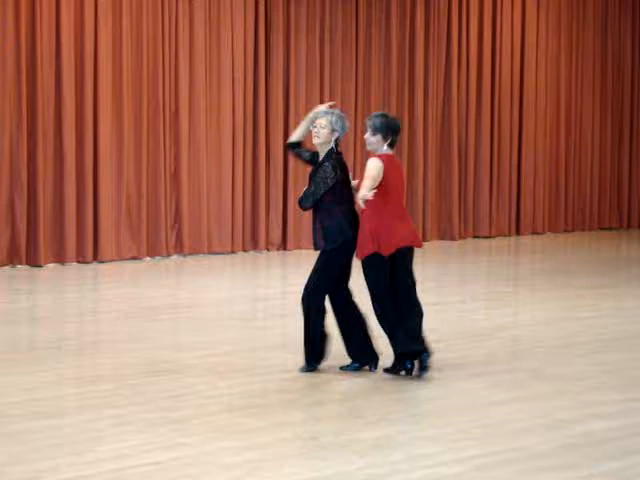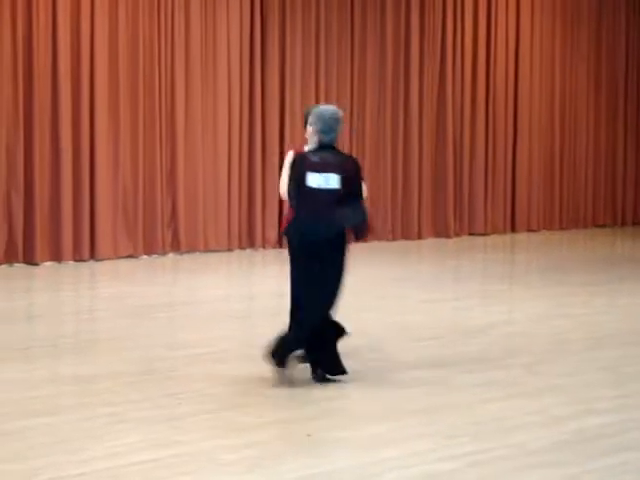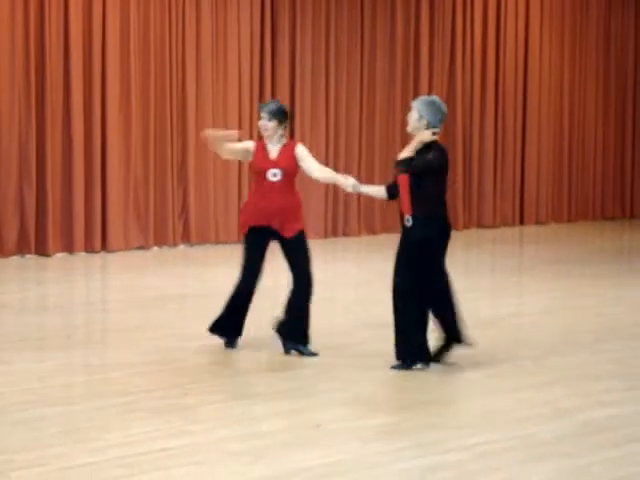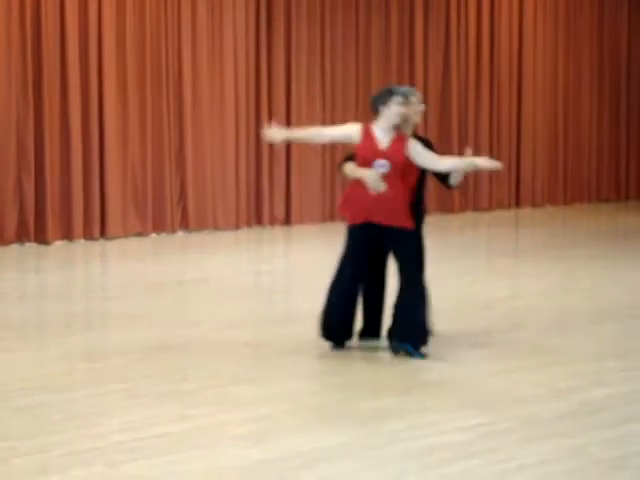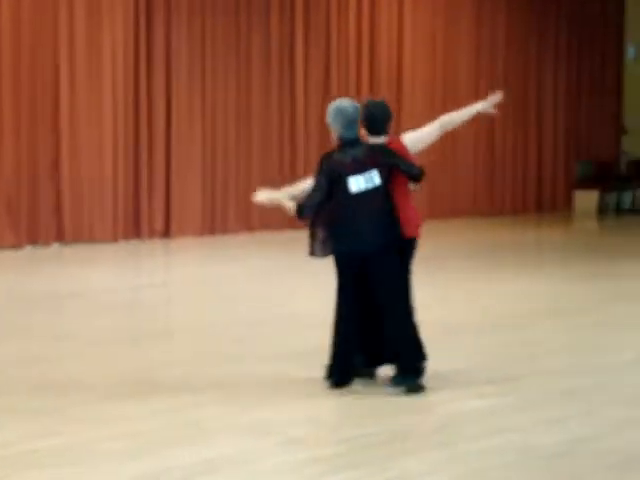
dt=1s
person 1, frame 1
left shoulder: (332, 165)
right shoulder: (322, 159)
left elbow: (305, 202)
right elbow: (293, 144)
left wrist: (306, 196)
right wrist: (312, 115)
left hip: (338, 236)
right hip: (340, 235)
left knee: (313, 294)
right knee: (339, 293)
left ankle: (314, 356)
right ankle: (364, 356)
person 1, frame 2
left shoulder: (301, 159)
right shoulder: (349, 164)
left elbow: (294, 198)
right elbow: (356, 199)
left hip: (303, 235)
right hip: (331, 237)
left knee: (308, 297)
right knee: (323, 299)
left ankle: (320, 364)
right ankle: (283, 349)
person 1, frame 3
left shoulder: (436, 153)
right shoulder: (416, 150)
left elbow: (402, 165)
right elbow: (394, 190)
left wrist: (418, 142)
right wrist: (360, 188)
left hip: (430, 229)
right hip: (412, 228)
left knee: (429, 288)
right knee: (404, 287)
right ankle: (413, 351)
person 1, frame 4
left shoulder: (423, 146)
left elbow: (449, 180)
right elbow: (347, 165)
right wrist: (364, 172)
left hip: (410, 218)
right knee: (373, 271)
right ankle: (370, 330)
person 1, frame 5
left shoulder: (331, 163)
right shoulder: (379, 152)
left elbow: (310, 209)
right elbow: (417, 174)
left wrist: (289, 203)
right wrist: (390, 183)
left hip: (350, 243)
right hip: (385, 239)
left knee: (348, 304)
right knee: (394, 302)
left ankle: (341, 372)
right ankle: (410, 370)
person 2, frame 1
left shoulder: (375, 162)
right shoulder: (394, 163)
left elbow: (367, 185)
left wrist: (362, 195)
left hip: (377, 238)
right hip: (401, 236)
left knee: (383, 298)
right knee: (405, 293)
left ankle: (403, 356)
right ankle: (417, 350)
person 2, frame 2
left shoulder: (341, 162)
right shoulder: (295, 157)
left elbow: (355, 195)
right elbow: (286, 192)
right wrist: (321, 197)
left hip: (326, 233)
right hip: (300, 229)
left knee: (317, 290)
right knee: (301, 288)
left ankle: (318, 345)
right ankle: (311, 343)
person 2, frame 3
left shoulder: (296, 149)
right shoulder: (251, 148)
left elbow: (316, 170)
right elbow: (225, 151)
left wrist: (341, 179)
right wrist: (216, 138)
left hip: (288, 219)
right hip: (257, 219)
left knee: (303, 277)
right knee: (249, 276)
left ankle: (293, 336)
right ankle: (229, 329)
person 2, frame 4
left shoulder: (408, 144)
right shoulder: (359, 132)
left elbow: (438, 162)
right elbow: (324, 133)
left wrist: (473, 162)
right wrist: (287, 134)
left hip: (398, 216)
right hip: (363, 214)
left knee: (412, 273)
right knee: (351, 271)
left ankle: (404, 338)
right ankle: (337, 331)
person 2, frame 5
right shoulder: (402, 145)
right elbow: (441, 125)
left wrist: (279, 194)
right wrist: (479, 107)
right hip: (406, 231)
left knee: (367, 294)
left ankle: (369, 361)
